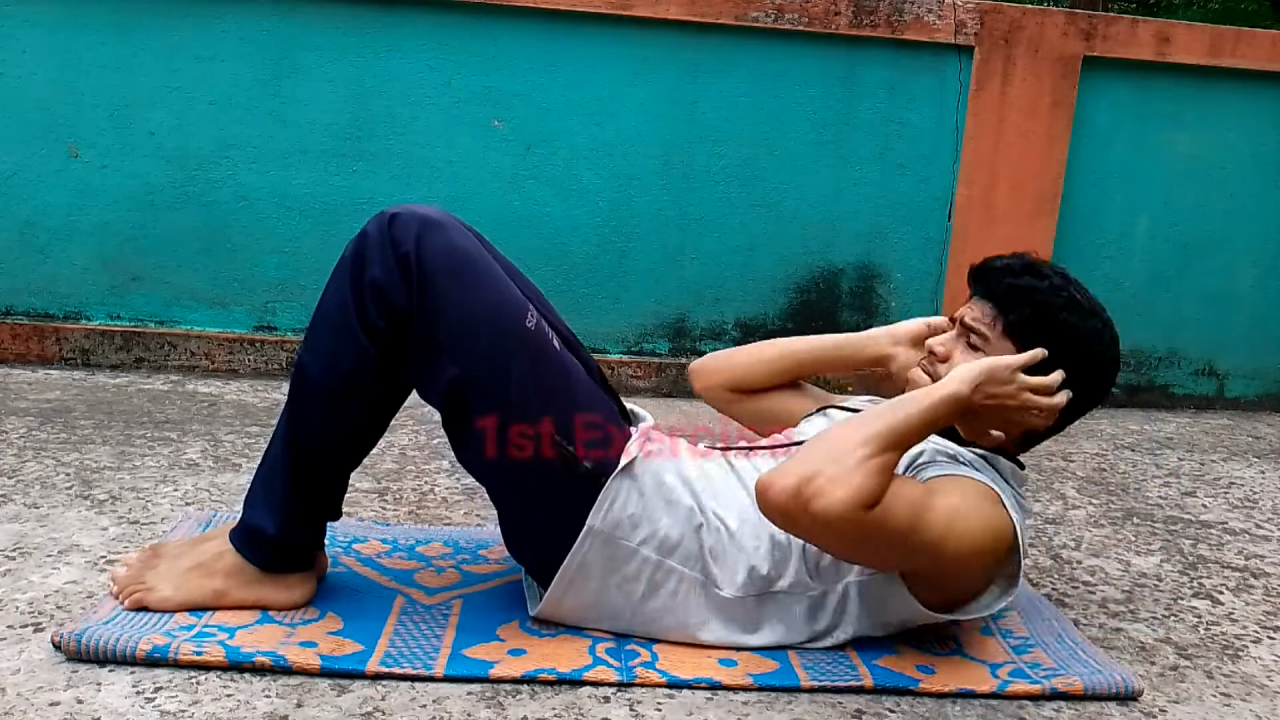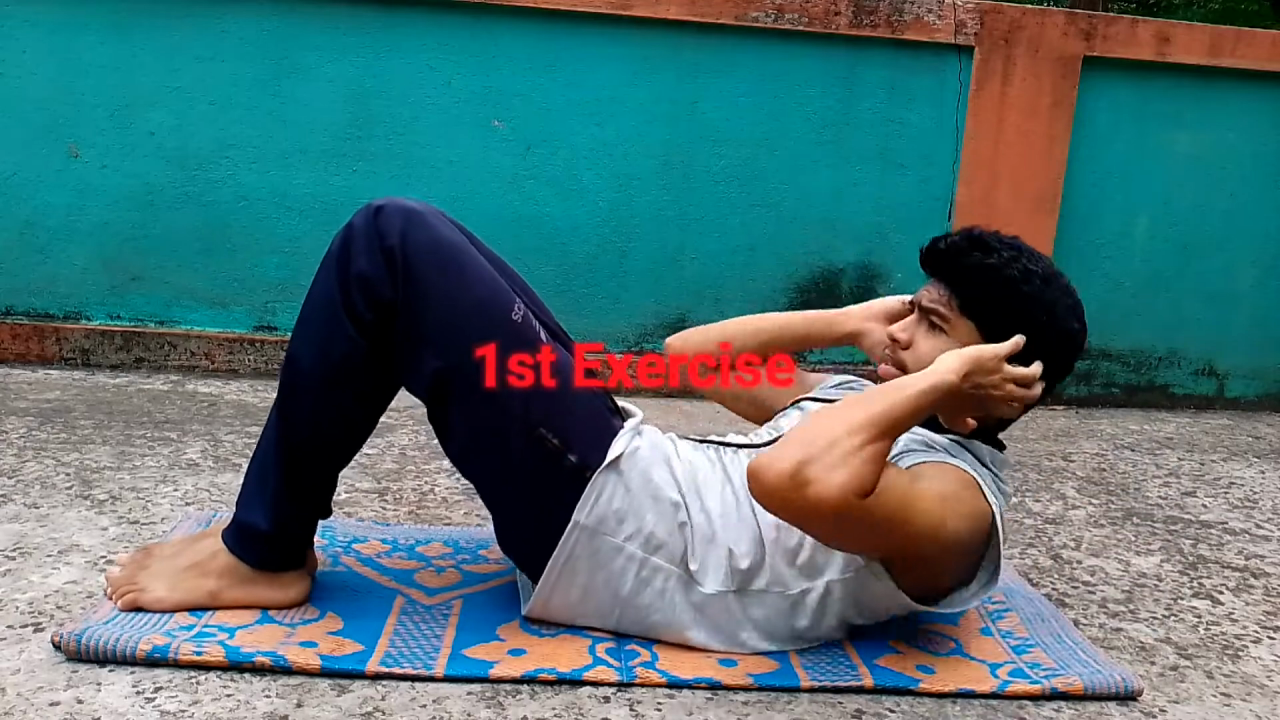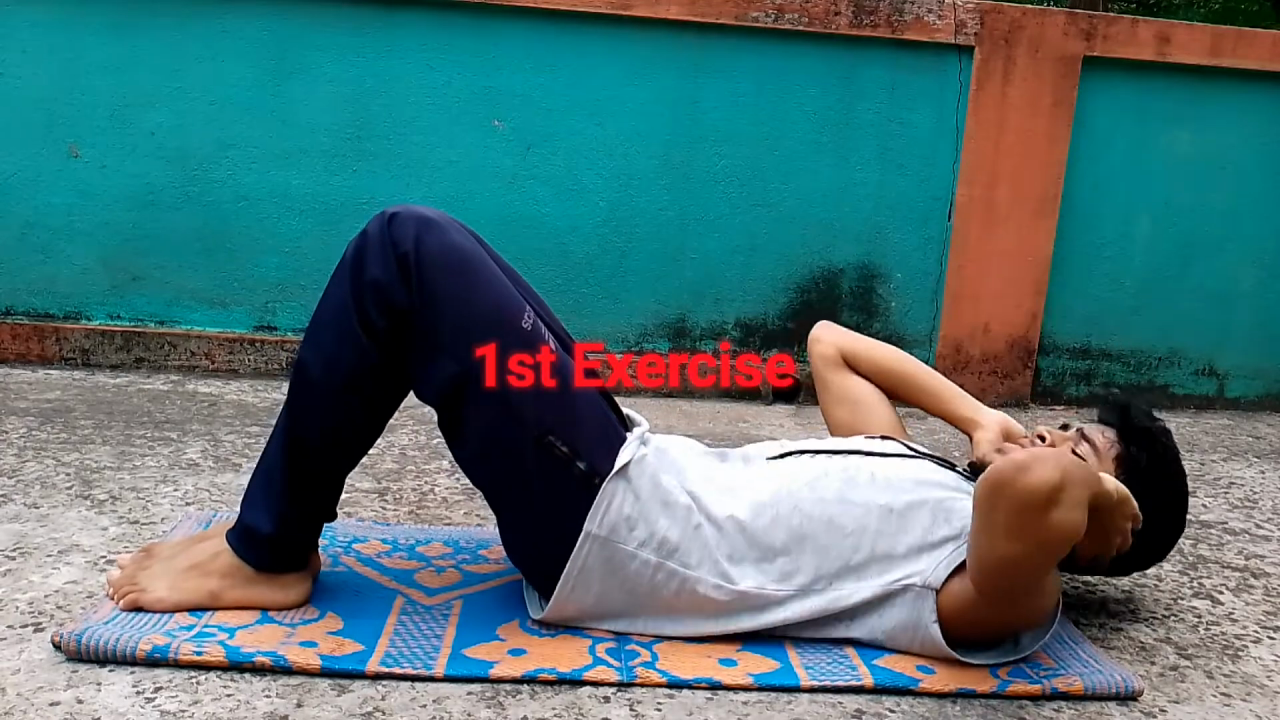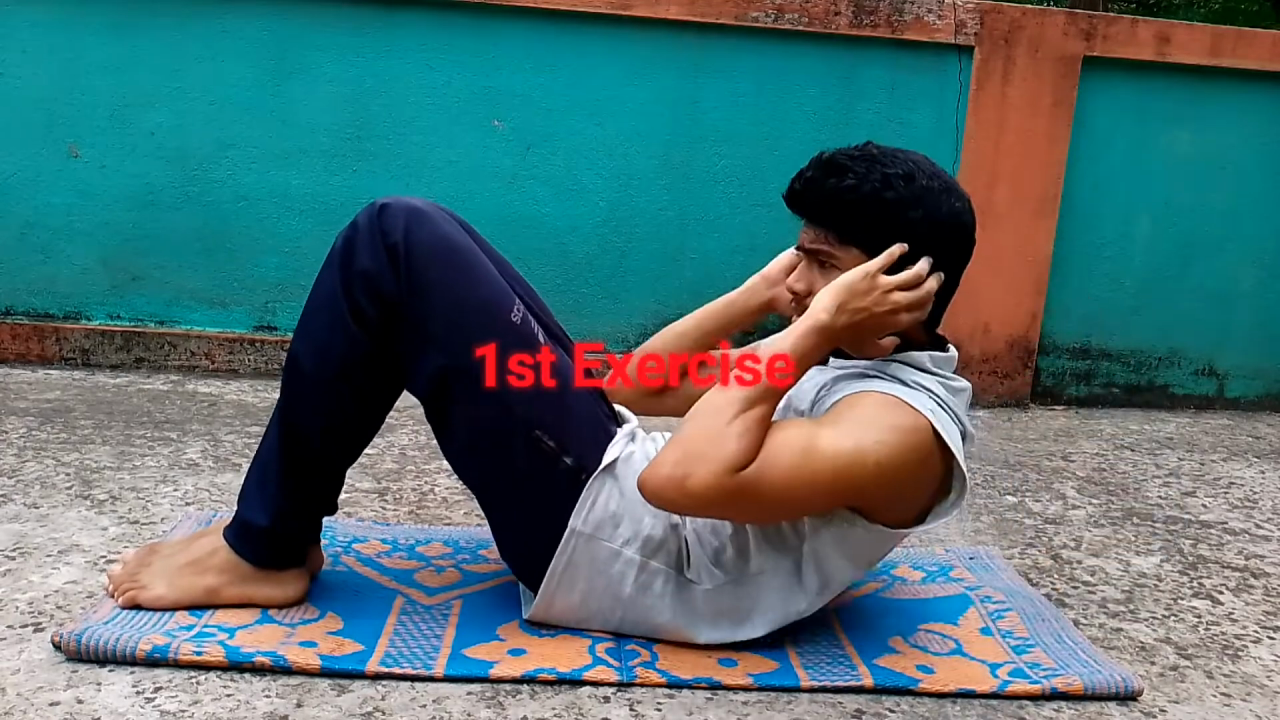
dt=0.7s
person 1, frame 1
left shoulder: (978, 521)
right shoulder: (903, 425)
left elbow: (795, 494)
right elbow: (715, 376)
left wrist: (941, 399)
right wrist: (883, 349)
left hip: (610, 539)
right hip: (639, 480)
left knee: (408, 250)
right knee: (417, 251)
left ankle: (270, 555)
right ankle: (288, 537)
person 1, frame 2
left shoulder: (956, 507)
right shoulder: (882, 415)
left elbow: (784, 480)
right elbow: (687, 349)
left wrist: (931, 384)
right wrist: (853, 324)
left hip: (605, 534)
right hip: (631, 475)
left knee: (391, 244)
right knee: (404, 242)
left ankle: (265, 554)
right ankle: (272, 533)
person 1, frame 3
left shoulder: (1010, 588)
right shoulder: (928, 471)
left elbow: (1027, 488)
right elbow: (825, 343)
left wrist: (1076, 492)
right wrist: (969, 410)
left hip: (615, 532)
right hip: (642, 483)
left knee: (408, 252)
right knee: (413, 253)
left ankle: (266, 555)
right ankle: (276, 532)
person 1, frame 4
left shoulder: (902, 430)
right shoulder: (858, 371)
left elbow: (681, 479)
right elbow: (642, 385)
left wrist: (812, 327)
right wrist: (761, 293)
left hip: (599, 538)
right hip: (608, 486)
left knee: (397, 243)
right knee: (407, 243)
left ankle: (263, 553)
right ankle: (281, 533)
